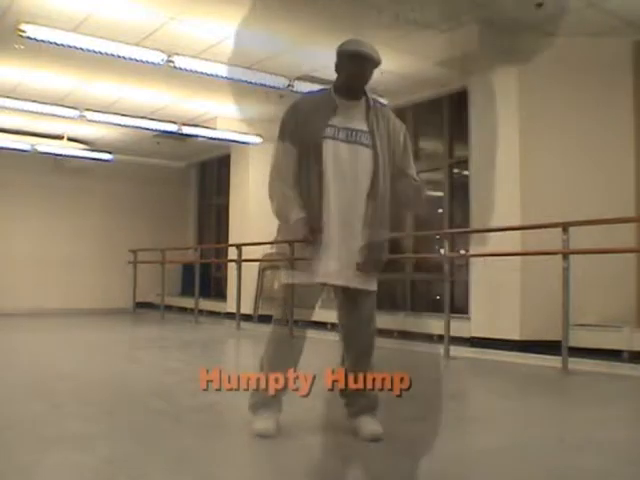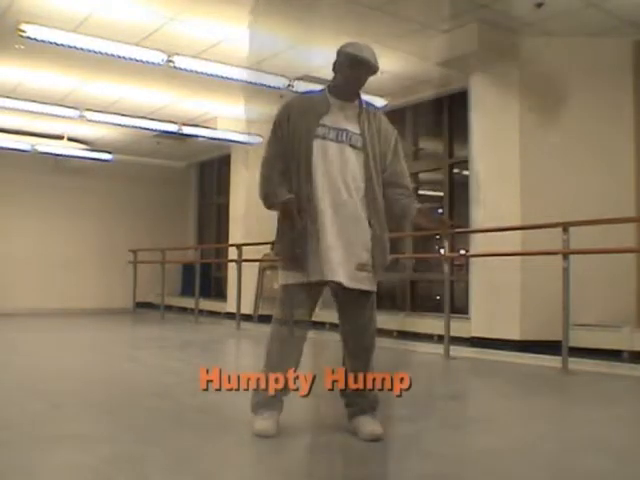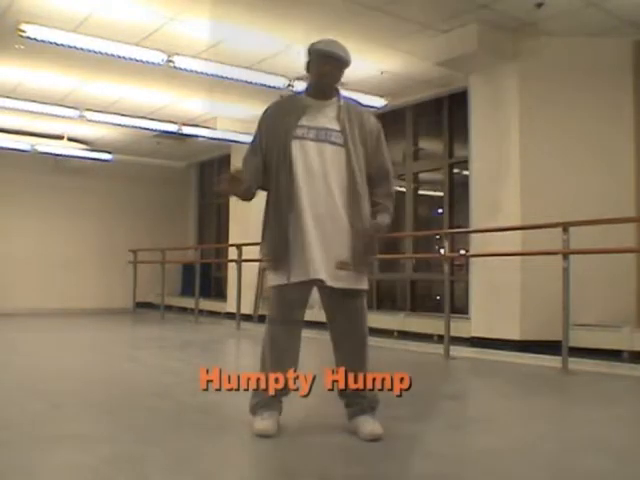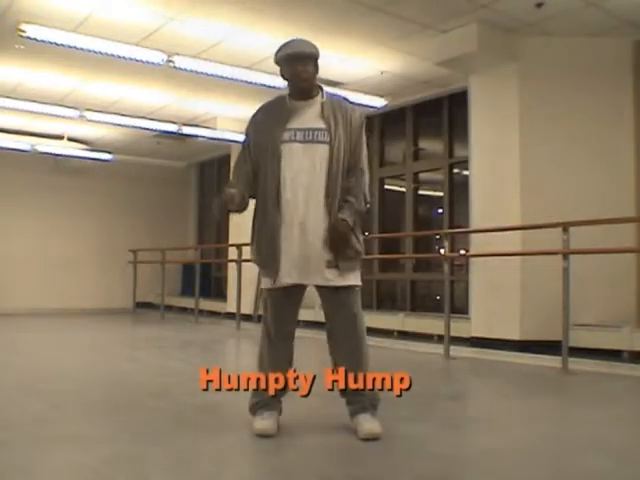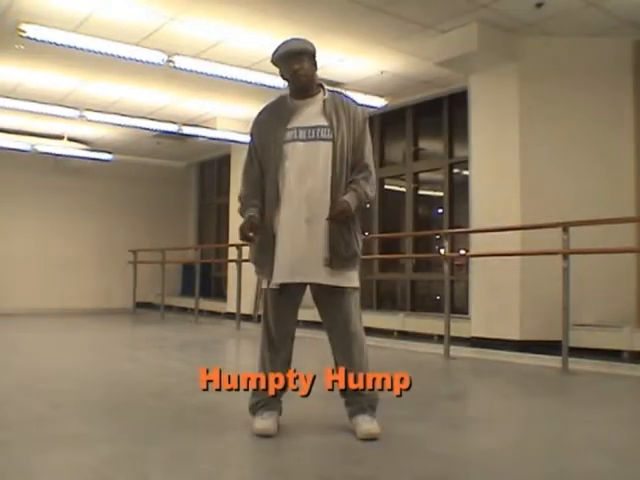
dt=0.2s
person 1, frame 1
left shoulder: (387, 123)
right shoulder: (304, 111)
left elbow: (404, 178)
right elbow: (282, 171)
left wrist: (418, 197)
right wrist: (295, 219)
left hip: (360, 242)
right hip: (310, 238)
left knee: (360, 332)
right knee: (289, 324)
left ankle: (361, 408)
right ankle: (266, 404)
person 1, frame 2
left shoulder: (379, 126)
right shoulder: (296, 111)
left elbow: (393, 184)
right elbow: (273, 166)
left wrist: (413, 213)
right wrist: (279, 198)
left hip: (357, 243)
right hip: (305, 239)
left knee: (360, 332)
right knee: (289, 325)
left ankle: (360, 408)
right ankle: (267, 404)
person 1, frame 3
left shoulder: (363, 121)
right shoulder: (278, 114)
left elbow: (380, 178)
right elbow: (258, 166)
left wrist: (381, 218)
right wrist: (242, 182)
left hip: (343, 243)
right hip: (290, 241)
left knee: (352, 329)
right knee: (282, 327)
left ankle: (360, 407)
right ankle: (267, 403)
person 1, frame 4
left shoulder: (347, 115)
right shoulder: (264, 118)
left elbow: (357, 175)
right elbow: (247, 170)
left wrist: (347, 217)
right wrist: (236, 194)
left hip: (333, 241)
right hip: (280, 242)
left knee: (348, 326)
right knee: (277, 328)
left ankle: (361, 405)
right ankle: (267, 404)
person 1, frame 5
left shoulder: (349, 112)
right shoulder: (267, 119)
left elbow: (364, 170)
right elbow: (254, 176)
left wrist: (351, 200)
right wrist: (250, 213)
left hip: (334, 238)
right hip: (281, 241)
left knee: (347, 327)
right knee: (277, 328)
left ankle: (360, 405)
right ankle: (267, 404)
